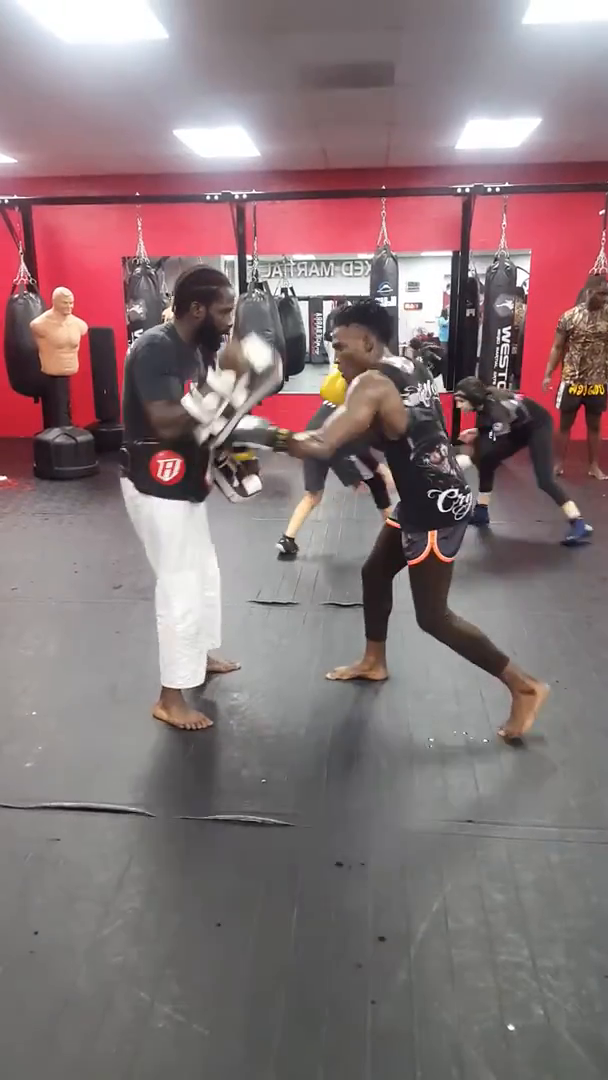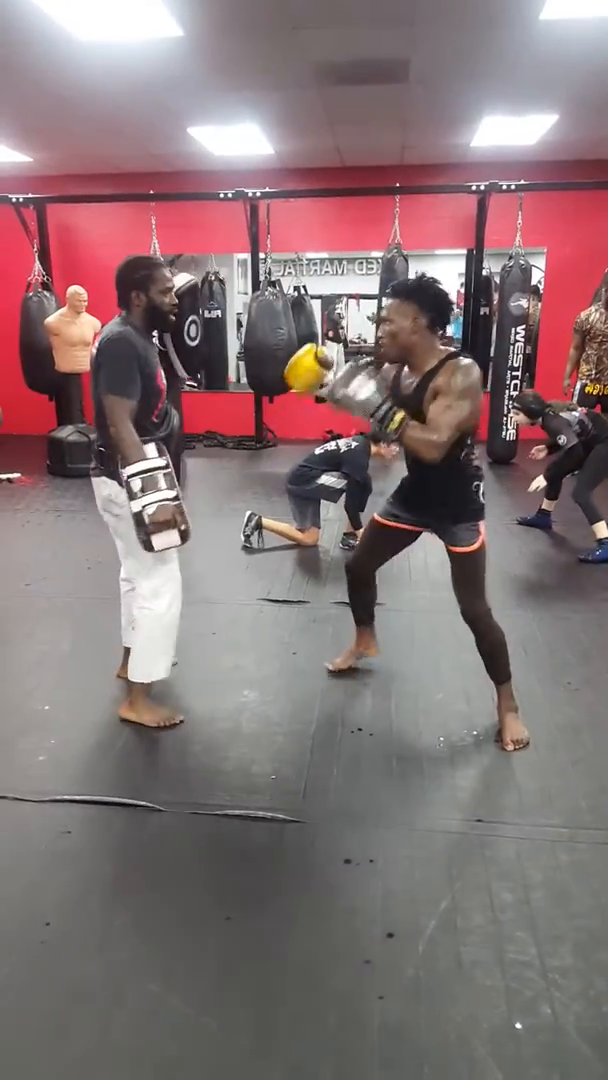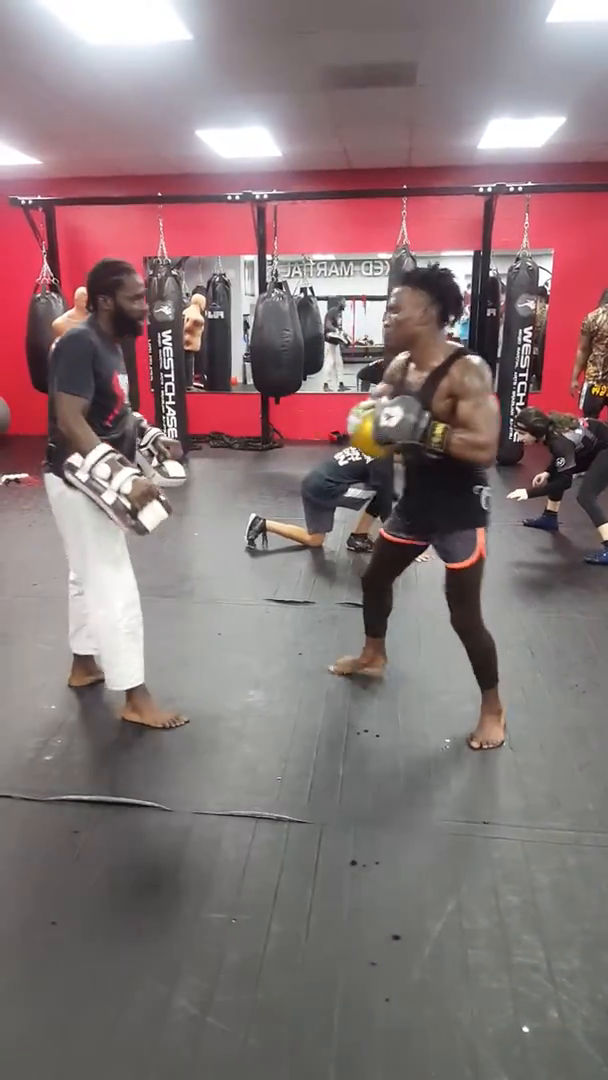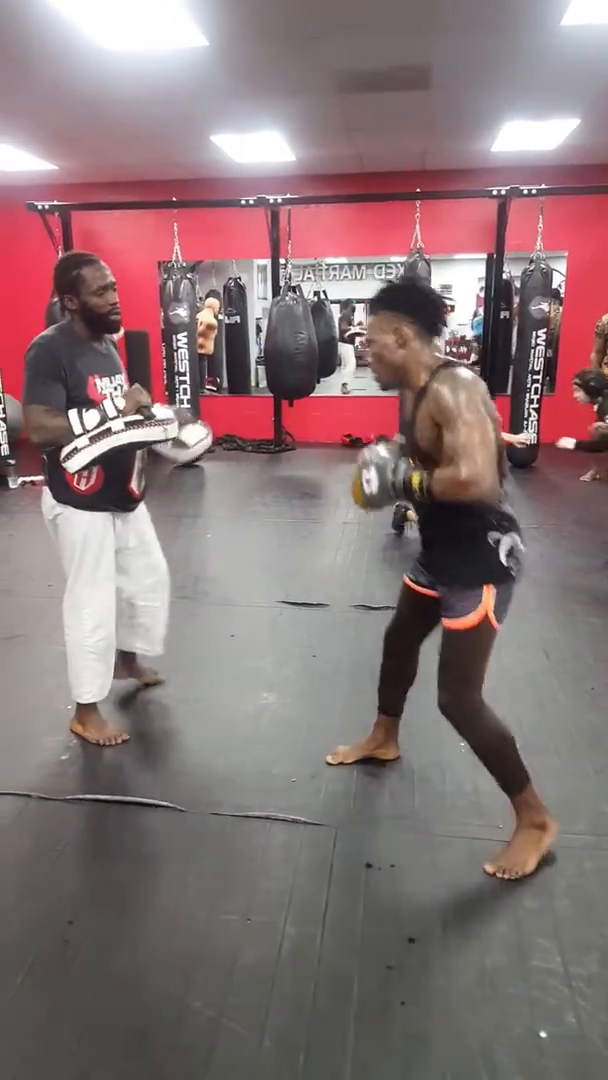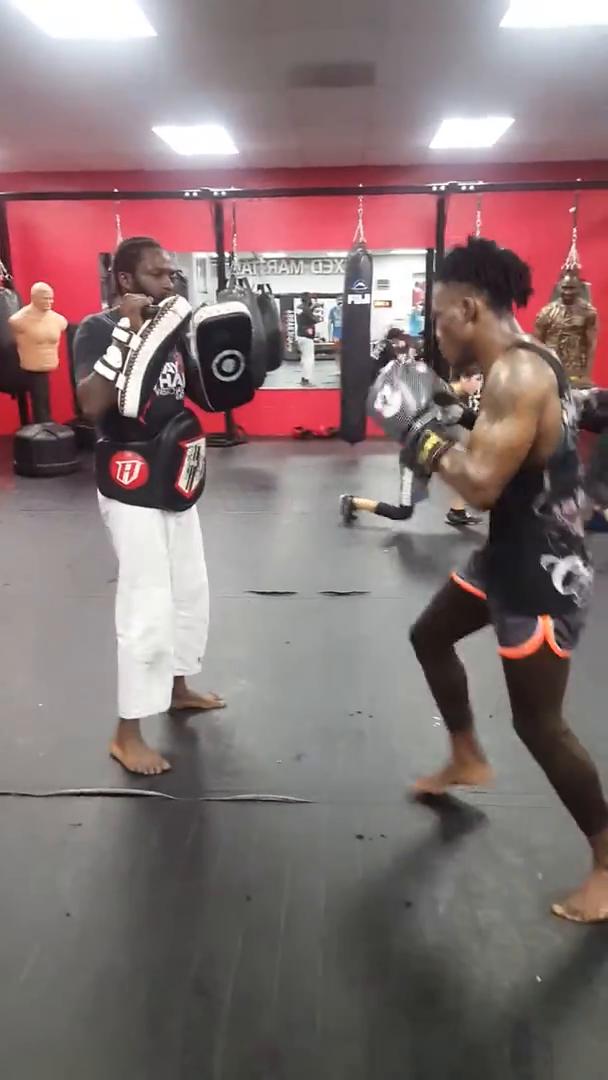
dt=1s
person 1, frame 1
left shoulder: (370, 383)
right shoulder: (412, 369)
left elbow: (322, 447)
left wrist: (268, 436)
right wrist: (351, 413)
left hip: (434, 506)
right hip: (432, 497)
left knee: (433, 616)
right knee: (375, 572)
left ankle: (524, 688)
right ankle: (373, 661)
person 1, frame 2
left shoulder: (461, 374)
right shoulder: (397, 369)
left elbow: (432, 446)
left hip: (458, 503)
right hip: (413, 493)
left knee: (474, 609)
right knee: (358, 566)
left ankle: (507, 703)
right ankle: (364, 641)
person 1, frame 3
left shoulder: (469, 371)
right shoulder: (401, 366)
left elbow: (485, 449)
right elbow: (377, 410)
left wrist: (421, 429)
right wrist: (378, 421)
left hip: (459, 510)
right hip: (415, 502)
left knee: (465, 617)
right knee: (374, 578)
left ankle: (492, 708)
right ankle: (373, 655)
person 1, frame 4
left shoulder: (455, 388)
right shoulder: (418, 393)
left elbow: (479, 480)
left wrist: (403, 479)
right wrist: (387, 475)
left hip: (482, 559)
right hip: (441, 551)
left knee: (459, 700)
right knee: (399, 639)
left ankle: (534, 819)
right ankle: (383, 738)
person 1, frame 5
left shoulder: (517, 373)
right shoulder: (513, 368)
left elbow: (480, 482)
left wrist: (418, 433)
right wrist: (449, 429)
left hip: (542, 572)
right hip: (507, 555)
left knee: (538, 725)
right knee: (429, 635)
right ankle: (466, 758)
person 2, frame 1
left shoulder: (194, 347)
right shoulder: (156, 349)
right elbow: (169, 425)
left hip: (184, 484)
right hip: (157, 490)
left knee: (205, 574)
right knee: (183, 588)
left ankle: (200, 654)
right ankle: (170, 697)
person 2, frame 2
left shoulder: (136, 337)
right shoulder: (121, 343)
left elbow: (154, 401)
right elbow: (120, 427)
left hip: (128, 479)
right hip: (129, 483)
left knee: (138, 574)
right knee: (160, 585)
left ankle: (134, 657)
right ankle: (137, 698)
person 2, frame 3
left shoulder: (106, 343)
right shoulder: (79, 345)
right elbow: (70, 423)
right hip: (78, 482)
left knee: (89, 575)
right knee: (113, 585)
left ankle: (83, 663)
right ankle: (136, 698)
person 2, frame 4
left shoulder: (107, 342)
right shoulder: (50, 350)
right elbow: (40, 429)
right wrist: (115, 410)
left hip: (122, 492)
right hip: (79, 501)
left knee: (150, 577)
right knee: (93, 602)
left ankle: (127, 658)
right ankle: (86, 711)
person 2, frame 5
left shoulder: (171, 330)
right shoulder: (98, 329)
right elbow: (92, 403)
right wrist: (127, 330)
left hip: (175, 485)
right hip: (132, 492)
left knee: (190, 592)
right knee: (146, 608)
left ankle: (175, 687)
right ankle: (128, 732)
